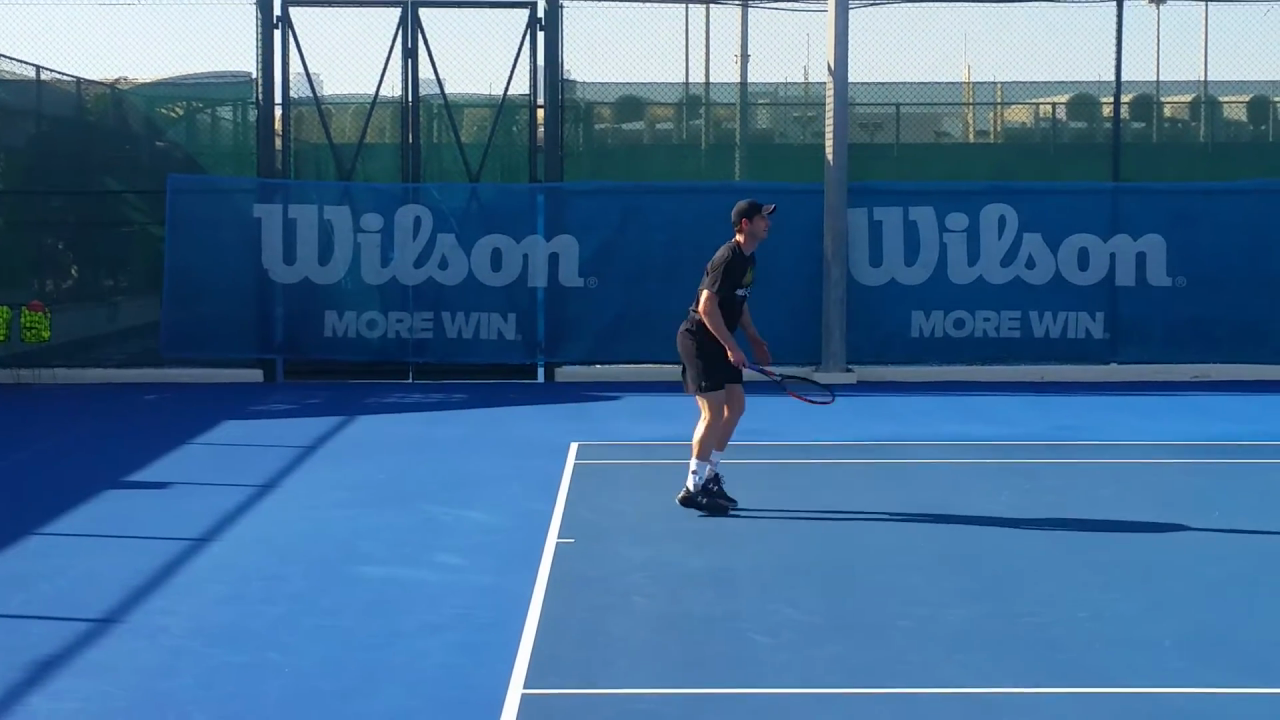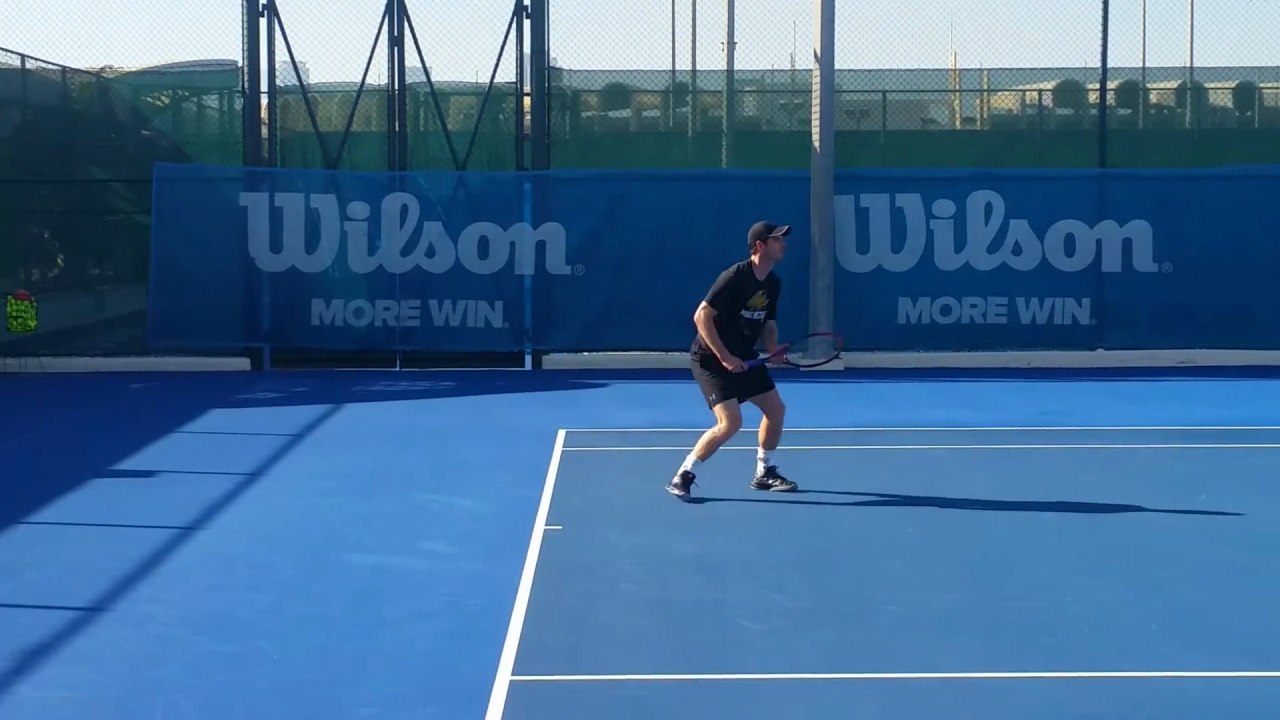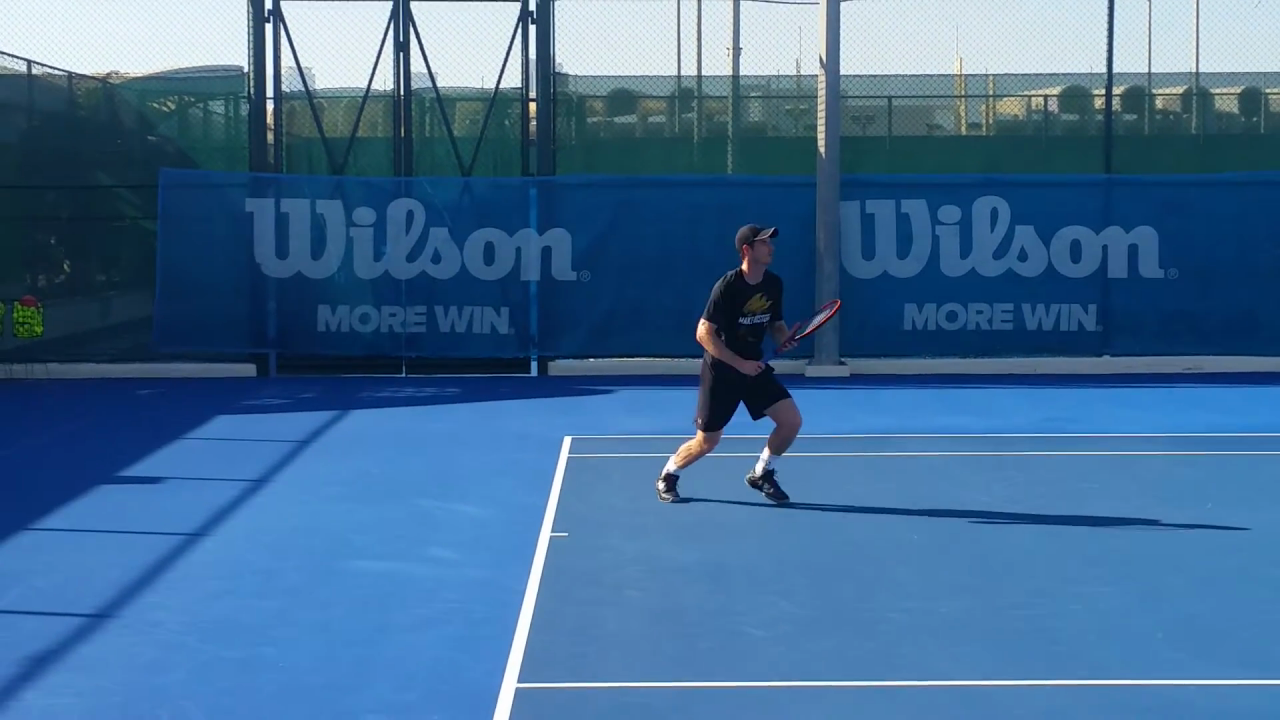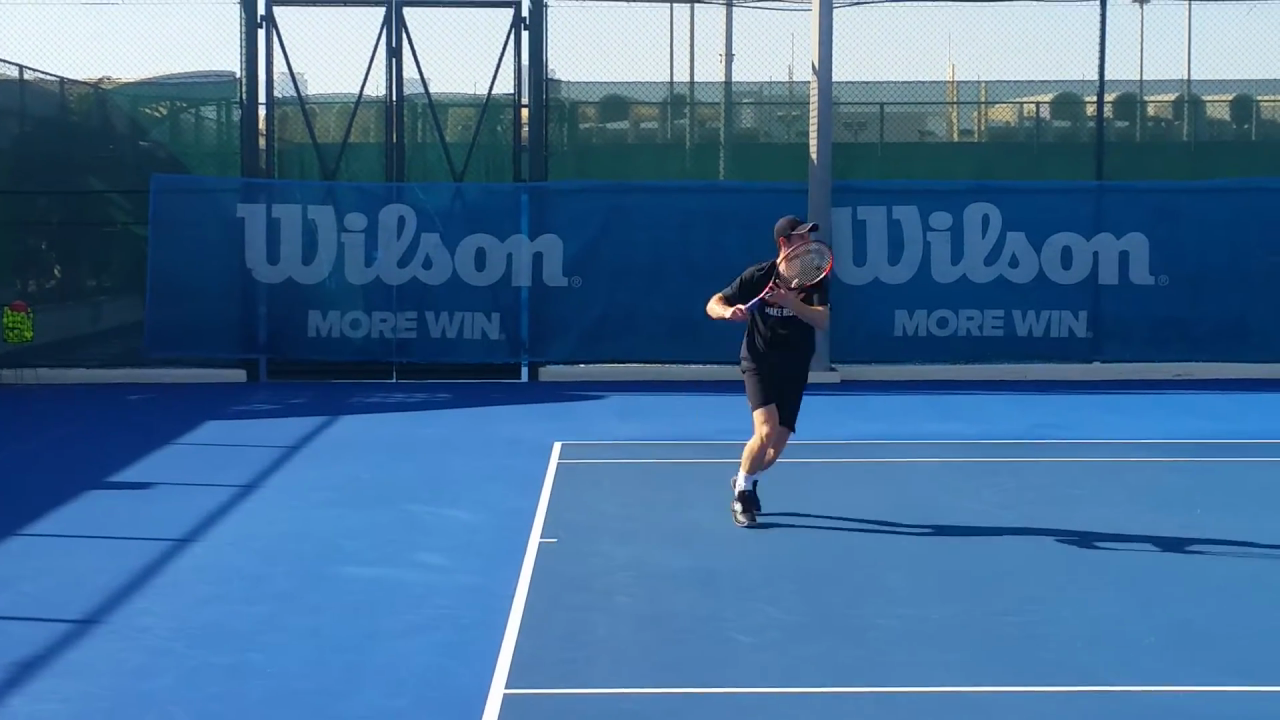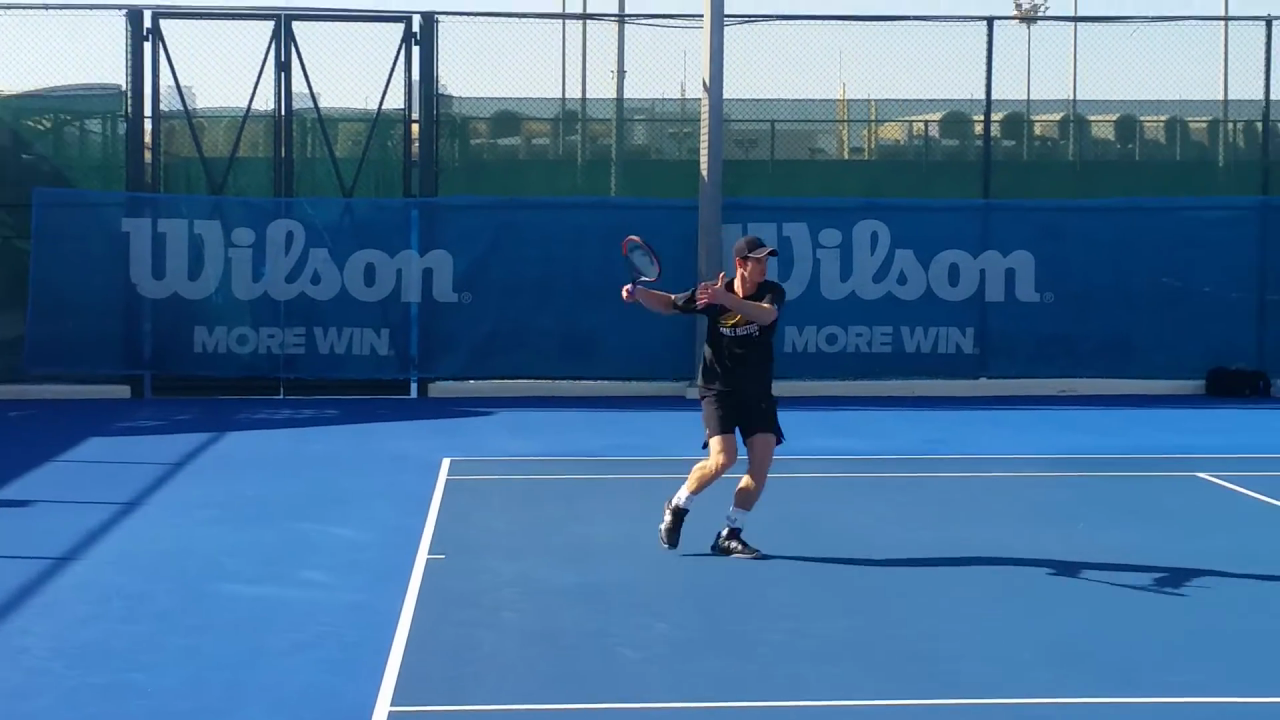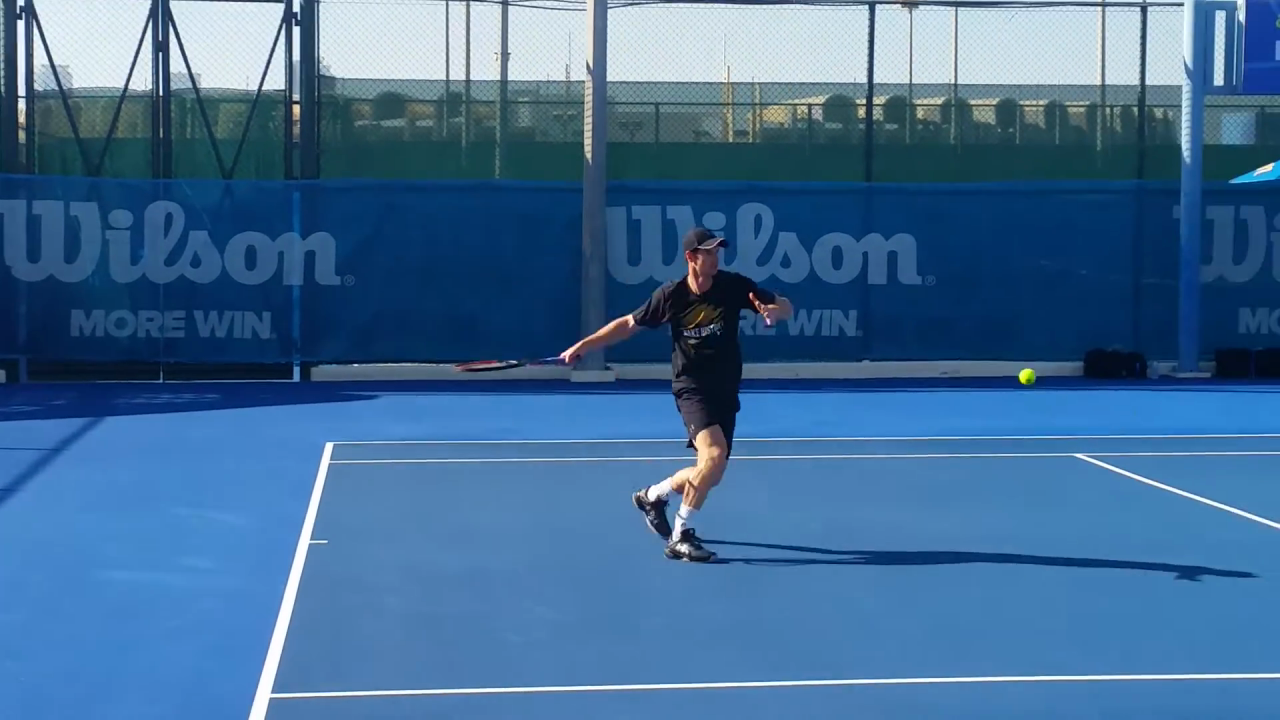
dt=0.3s
person 1, frame 1
left shoulder: (747, 258)
right shoulder: (728, 258)
right elbow: (707, 305)
left wrist: (754, 338)
right wrist: (731, 346)
left hip: (716, 340)
right hip: (699, 337)
left knee: (734, 407)
right knee: (715, 414)
left ankle: (708, 478)
right ankle: (693, 489)
person 1, frame 2
left shoulder: (773, 283)
right shoulder: (733, 278)
left elbow: (768, 325)
right elbow: (702, 316)
left wrist: (773, 347)
right wrist: (723, 356)
left hip: (744, 357)
right hip: (711, 359)
left knee: (776, 409)
right knee: (730, 424)
left ankle: (765, 473)
right ankle: (684, 475)
person 1, frame 3
left shoulder: (774, 284)
right shoulder: (726, 287)
left elbow: (776, 323)
right elbow: (703, 334)
left wrist: (784, 337)
right wrist: (738, 363)
left hip: (754, 368)
right hip: (721, 371)
left knee: (792, 421)
right knee: (706, 442)
left ankle: (762, 473)
right ankle: (668, 476)
person 1, frame 4
left shoulder: (816, 277)
right shoulder: (757, 276)
left elbow: (823, 321)
right elbow: (713, 305)
left wrist: (796, 305)
right wrist: (729, 311)
left hip: (794, 371)
right hip: (759, 365)
left knee: (776, 445)
right knee: (766, 430)
left ankle: (745, 480)
right ankle: (743, 495)
person 1, frame 5
left shoulder: (772, 291)
right shoulder: (708, 293)
left elbow: (766, 315)
right elbow: (665, 304)
left wrist: (727, 300)
right wrist: (638, 292)
left hip: (758, 393)
right hip: (719, 390)
left knee: (762, 462)
right knee: (722, 459)
left ankle: (730, 535)
right ankle: (678, 507)
person 1, frame 6
left shoulder: (732, 284)
right shoulder: (668, 297)
left elbow: (784, 306)
right elbow: (628, 324)
left wrist: (775, 310)
right wrist: (582, 346)
left hip: (722, 393)
right hip: (692, 389)
left knee: (709, 471)
right knee: (713, 457)
left ankle: (652, 496)
right ankle: (680, 536)
